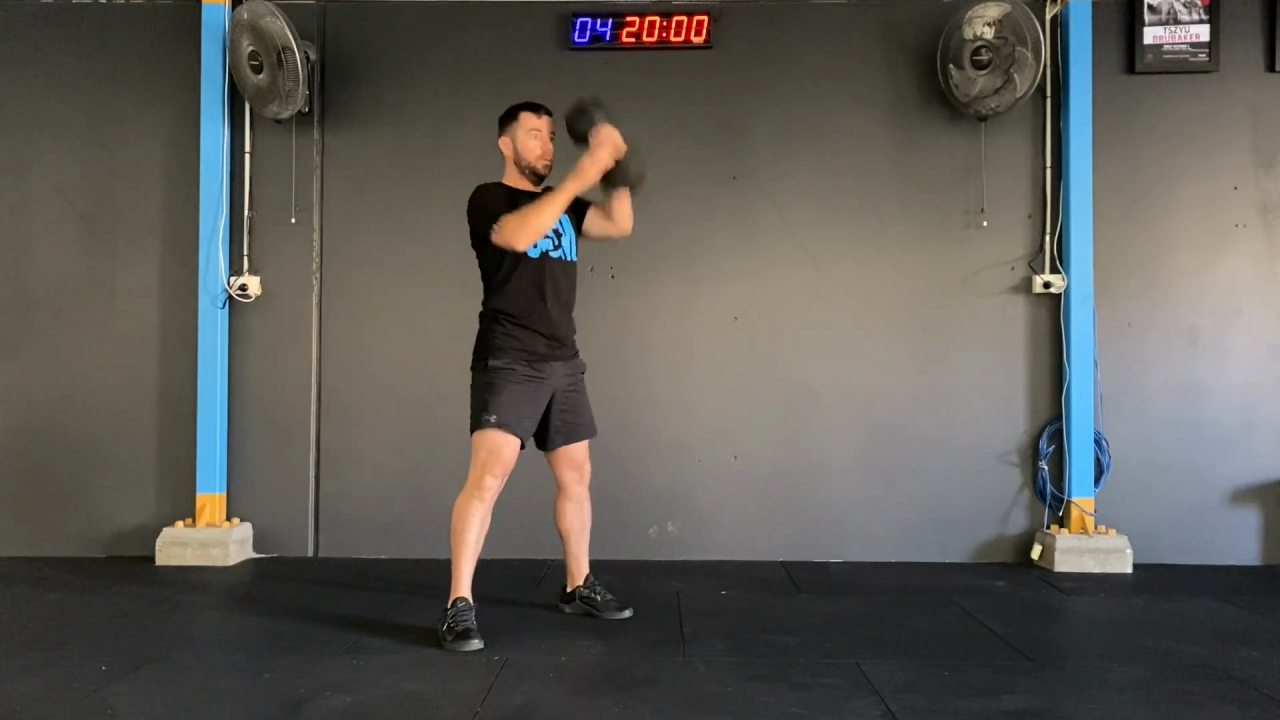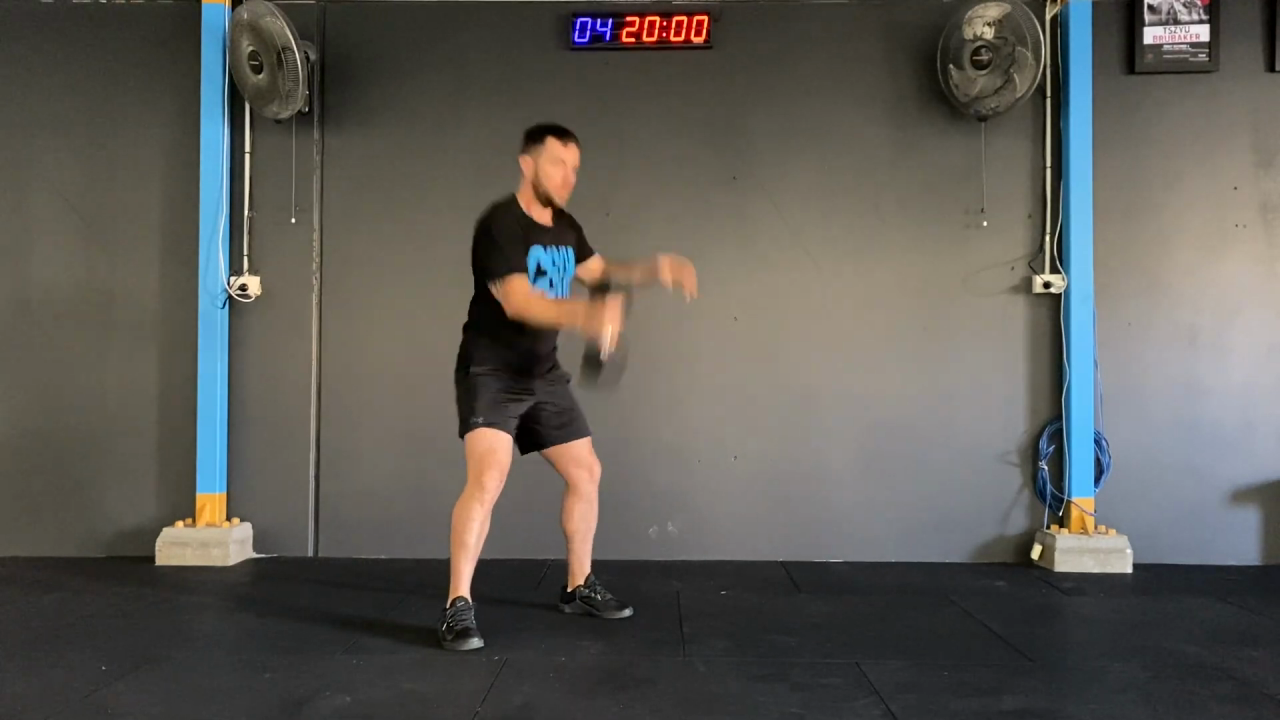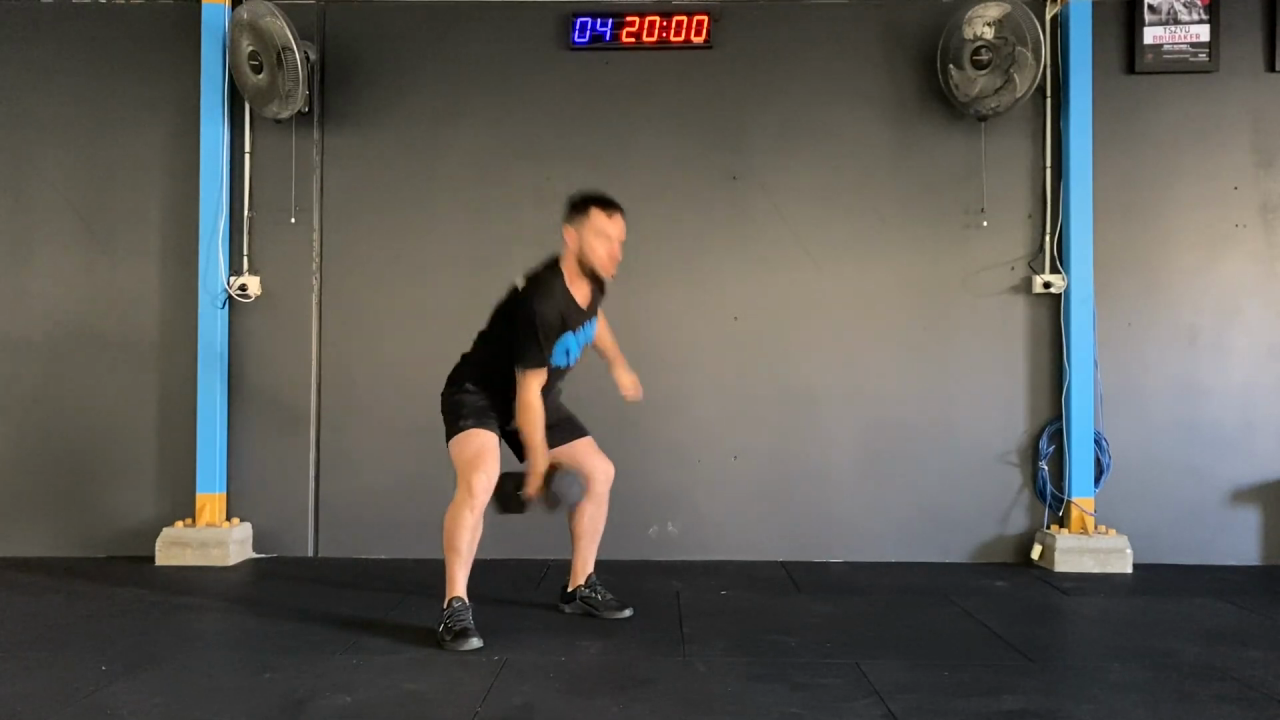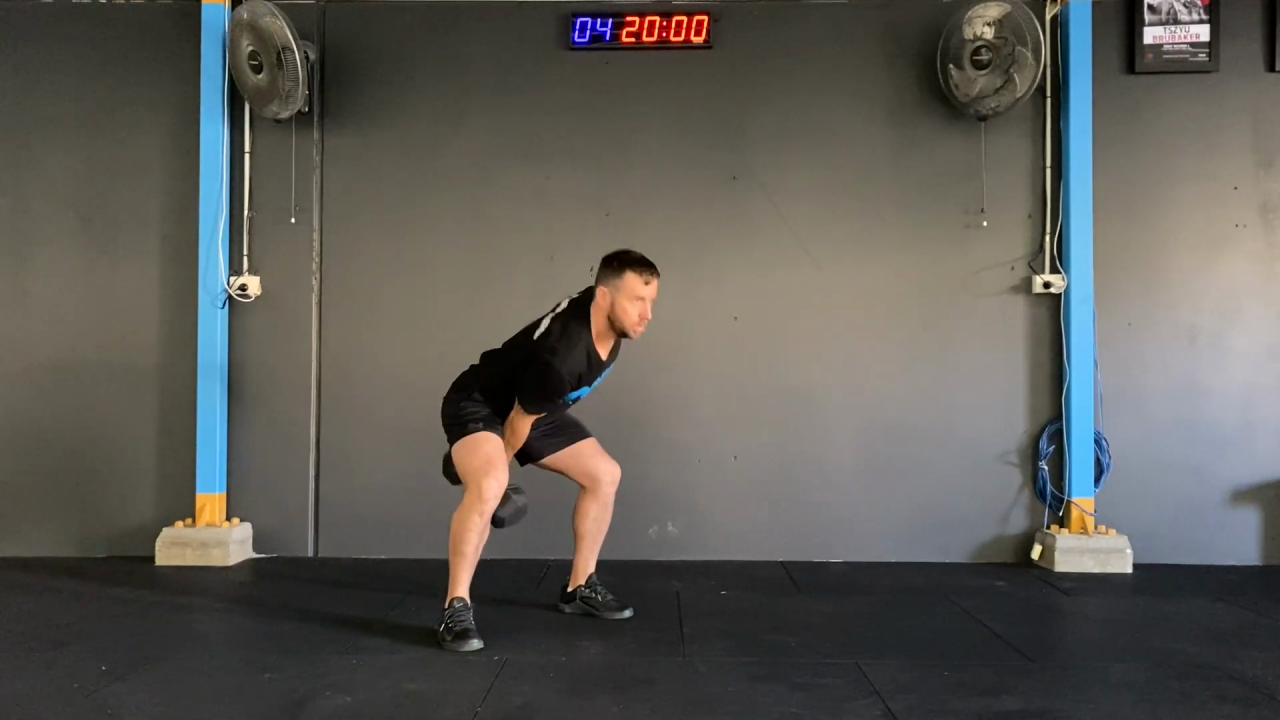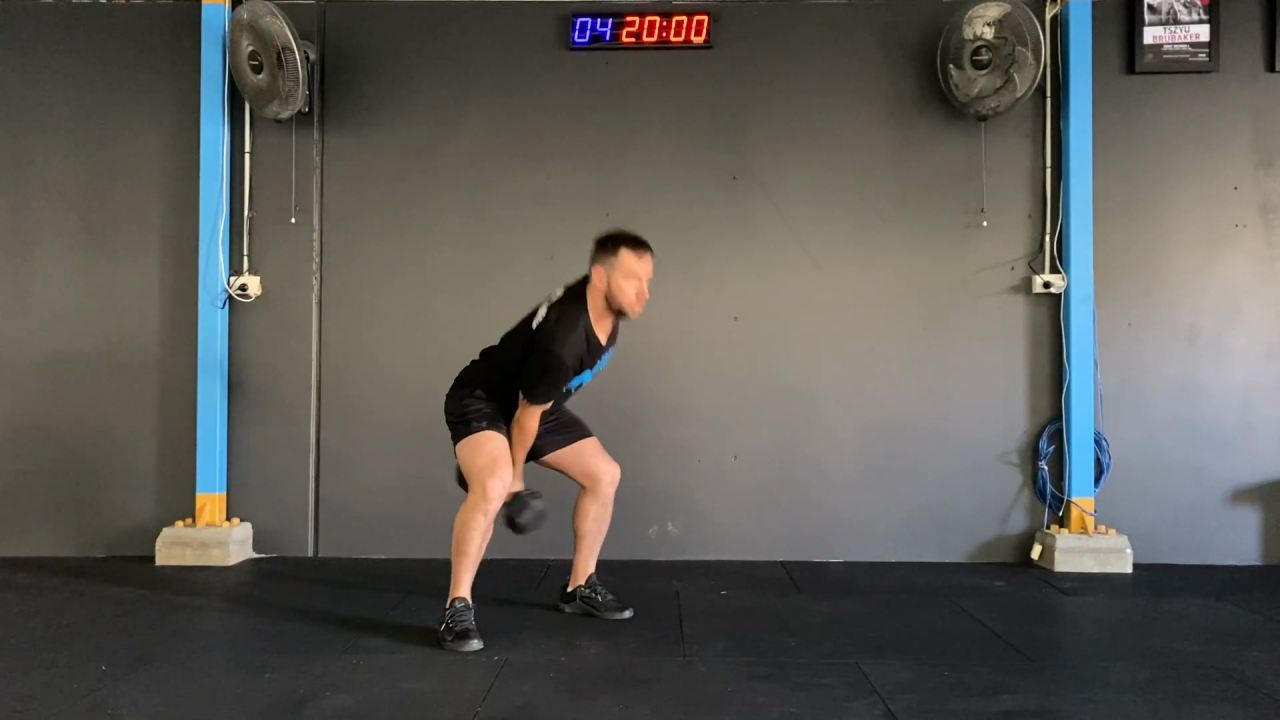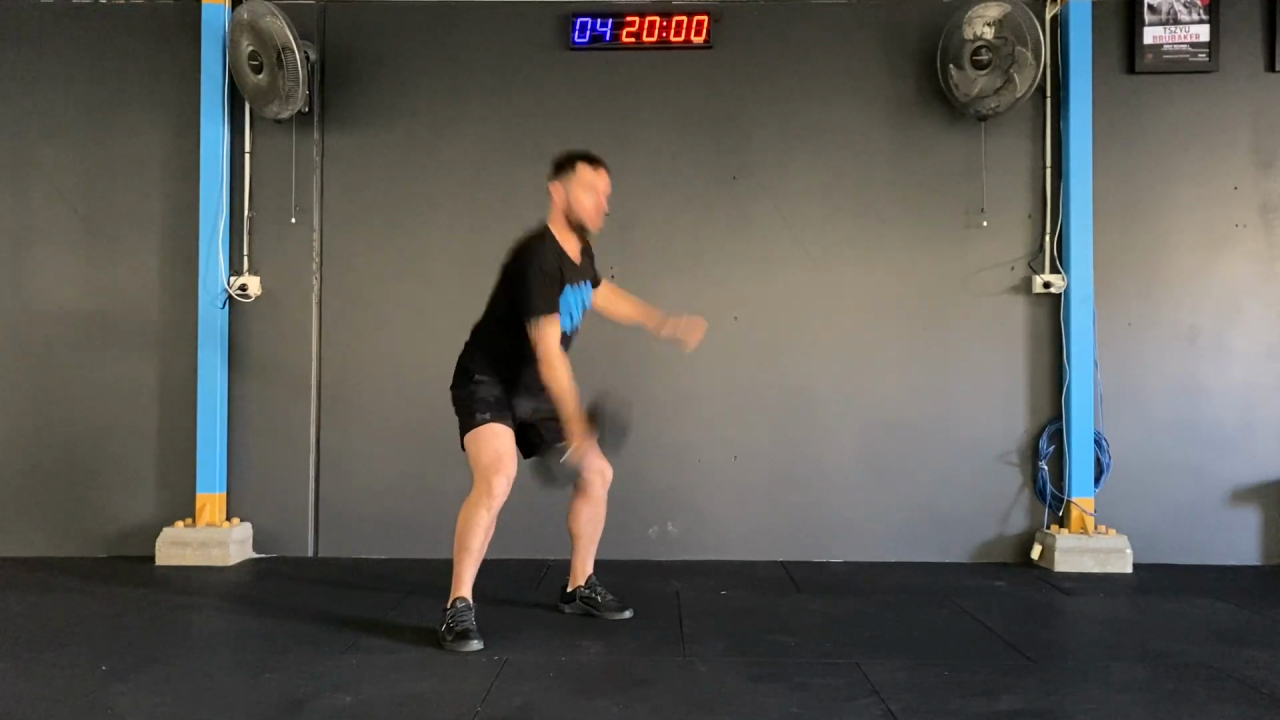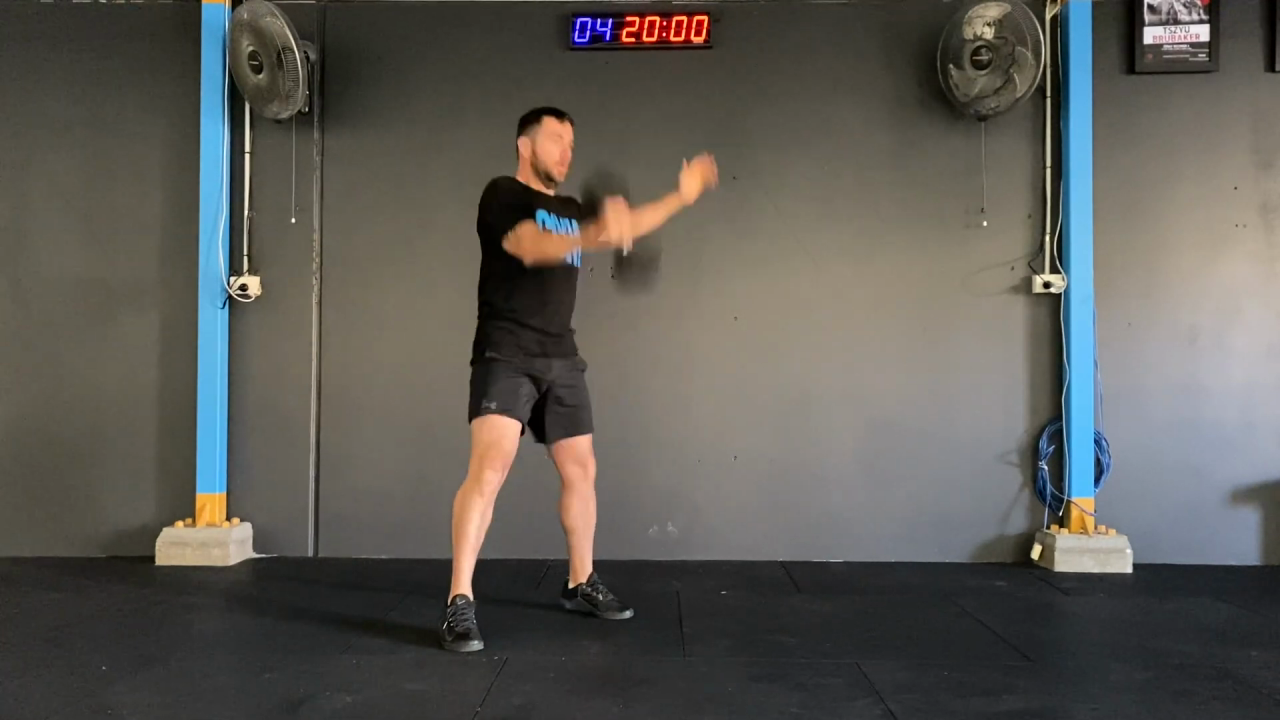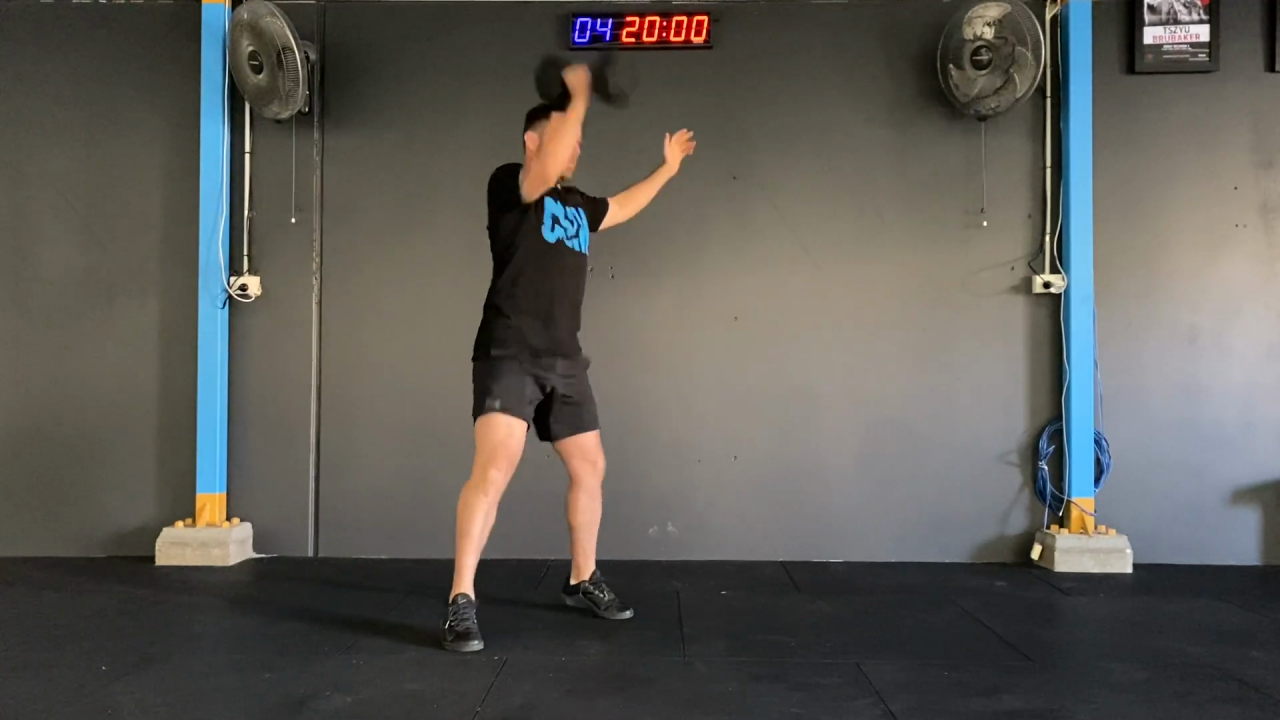
dt=0.2s
person 1, frame 1
left shoulder: (560, 203)
right shoulder: (489, 198)
left elbow: (620, 224)
right elbow: (516, 235)
left wrist: (610, 157)
right wrist: (579, 179)
left hip: (562, 362)
right hip: (508, 362)
left knee: (575, 477)
right knee: (488, 478)
left ankle: (579, 586)
right ankle: (459, 605)
person 1, frame 2
left shoulder: (565, 227)
right shoulder: (500, 225)
left elbow: (599, 272)
right elbow: (518, 302)
left wrist: (655, 269)
right wrist: (589, 317)
left hip: (543, 372)
right hip: (491, 371)
left knee: (585, 473)
right knee: (487, 480)
left ankle: (580, 586)
right ankle: (458, 605)
person 1, frame 3
left shoulder: (590, 281)
right shoulder: (543, 298)
right elbow: (527, 394)
left wrist: (618, 364)
right wrist: (537, 467)
left hip: (535, 393)
right hip: (478, 393)
left knee: (599, 472)
right knee: (480, 479)
left ankle: (579, 586)
right ankle: (454, 606)
person 1, frame 4
left shoulder: (602, 309)
right shoulder: (562, 356)
right elbow: (520, 420)
right wrist: (501, 463)
left hip: (536, 406)
right hip: (479, 403)
left knee: (605, 475)
right knee: (487, 486)
left ankle: (580, 585)
right ankle: (457, 607)
person 1, frame 5
left shoulder: (602, 300)
right shoulder: (562, 340)
right elbow: (527, 416)
right wrist: (514, 470)
left hip: (537, 401)
right hip: (482, 402)
left knee: (604, 475)
right knee: (494, 485)
left ankle: (580, 586)
right ankle: (457, 607)
person 1, frame 6
left shoulder: (579, 250)
right shoulder: (538, 258)
left elbow: (605, 296)
right elbow: (548, 352)
left wrist: (665, 324)
right wrist: (576, 430)
left hip: (538, 387)
right hip: (489, 382)
left knee: (598, 475)
right knee: (495, 484)
left ankle: (579, 586)
right ankle: (459, 606)
person 1, frame 7
left shoulder: (566, 207)
right shoulder: (503, 196)
left elbow: (626, 229)
right elbow: (533, 248)
left wrist: (679, 196)
right wrist: (597, 231)
left hip: (560, 358)
right hip: (505, 357)
left knee: (581, 471)
right knee: (489, 470)
left ankle: (581, 583)
right ankle: (459, 602)
person 1, frame 8
left shoulder: (576, 204)
right shoulder: (510, 182)
left elbow: (623, 206)
right elbow: (545, 174)
left wrist: (668, 166)
right wrist: (579, 101)
left hip: (563, 356)
right hip: (510, 353)
left knee: (589, 468)
right knee: (493, 472)
left ankle: (583, 580)
right ankle: (461, 599)
